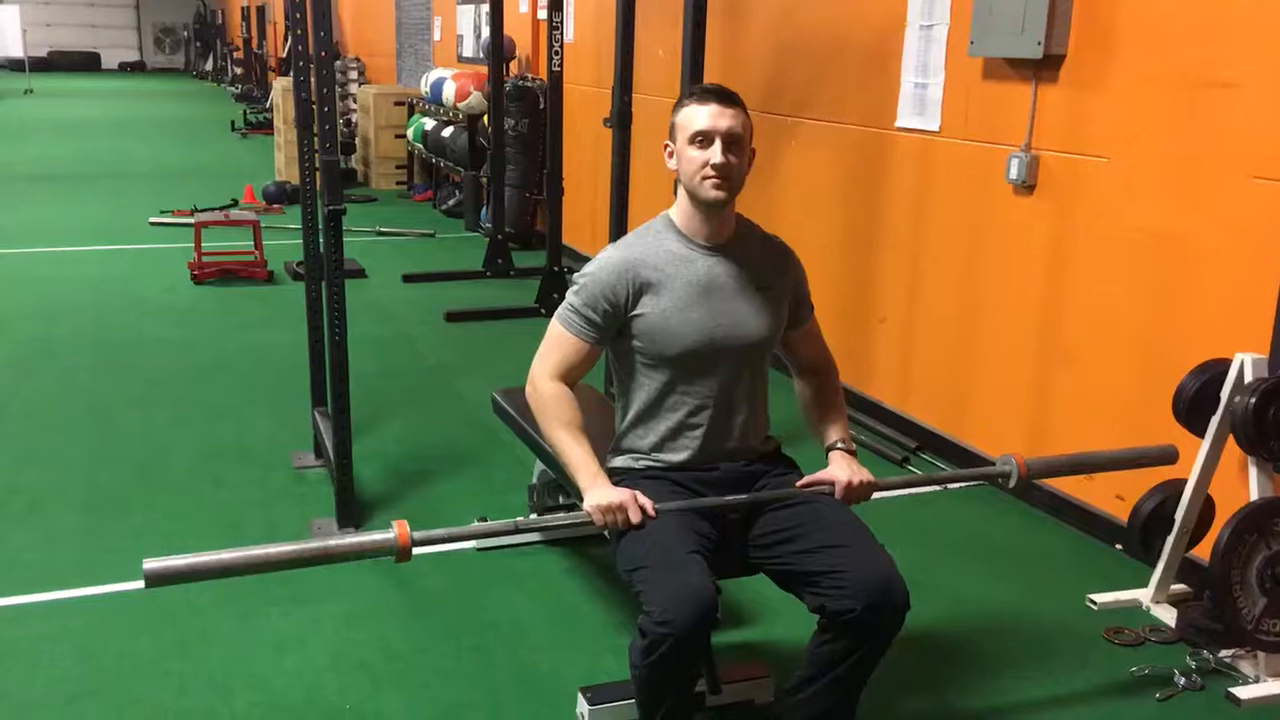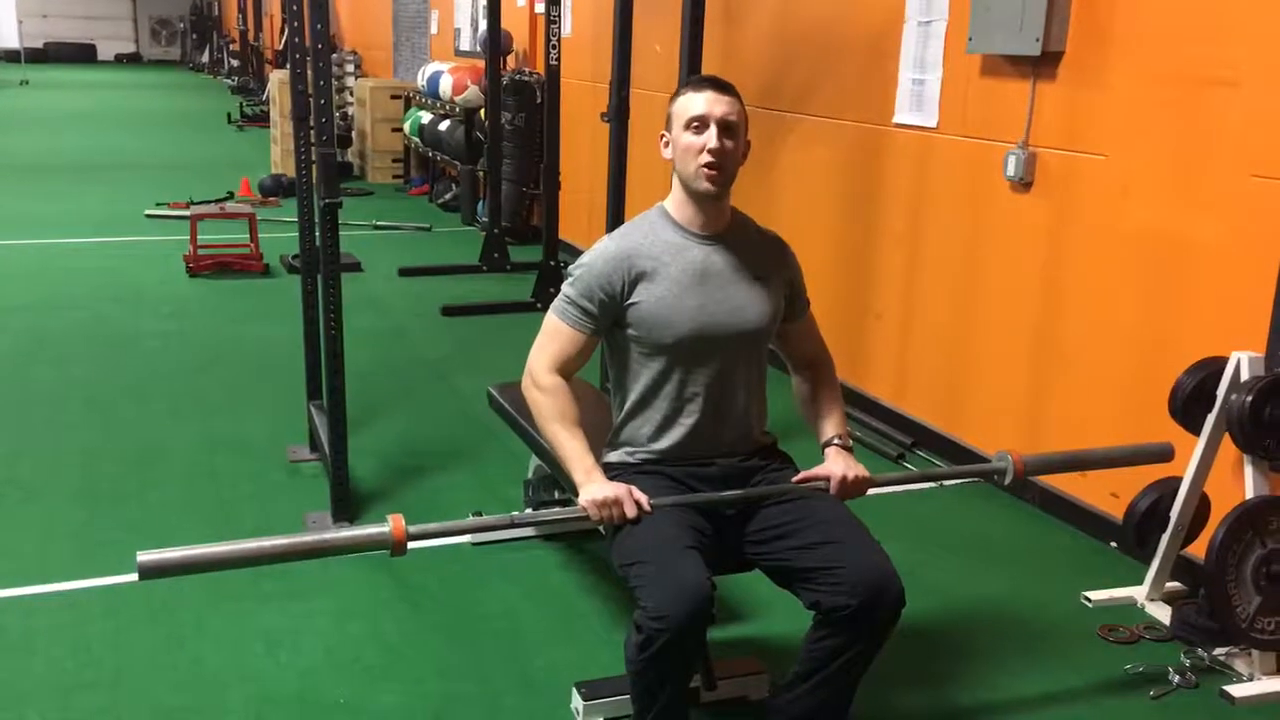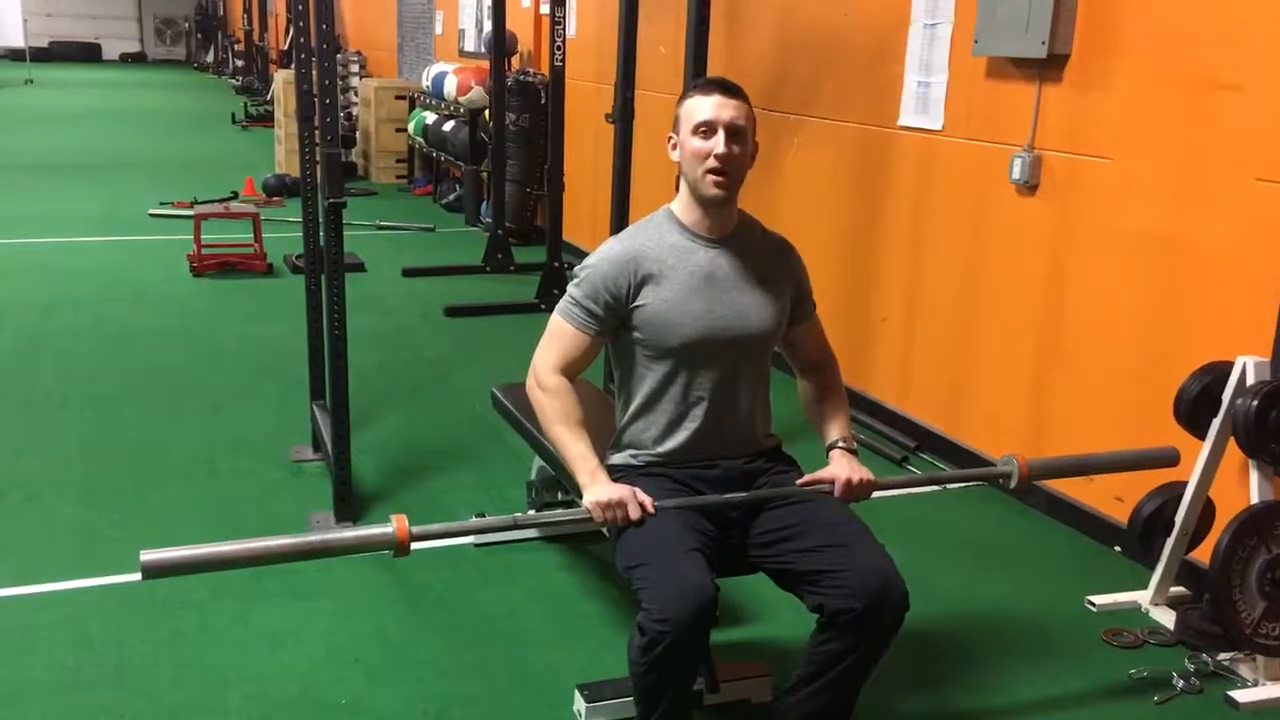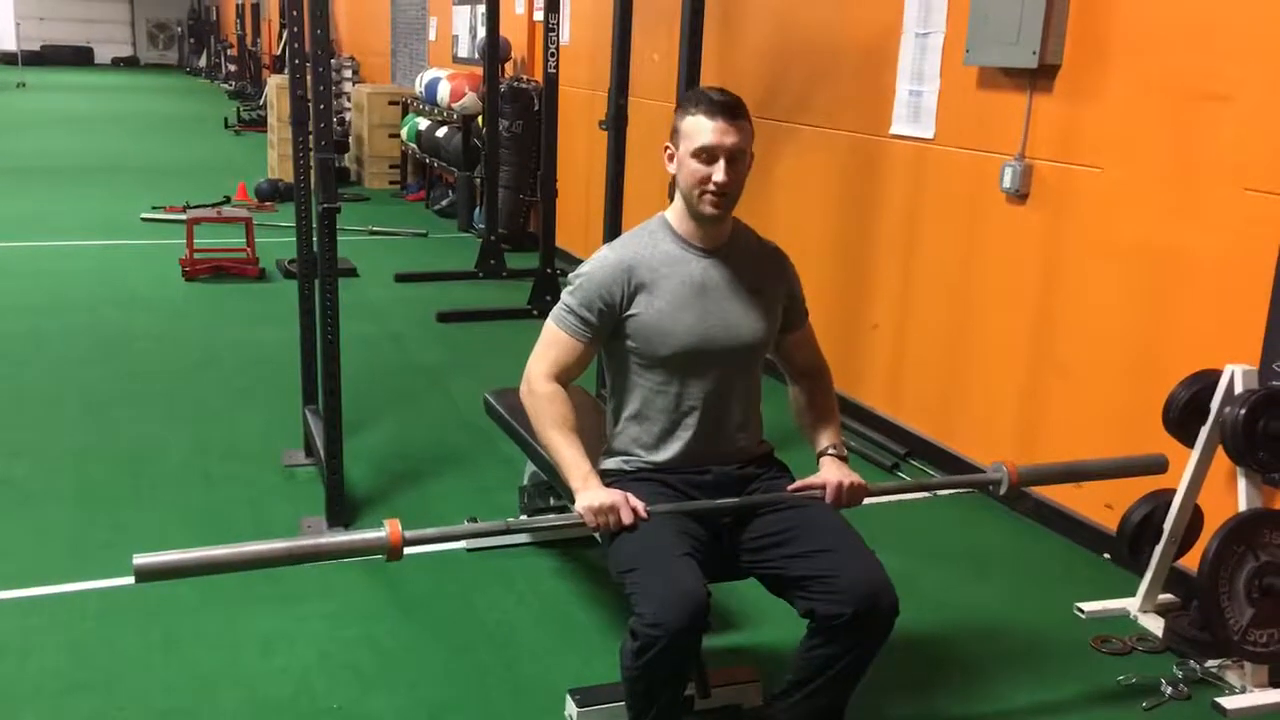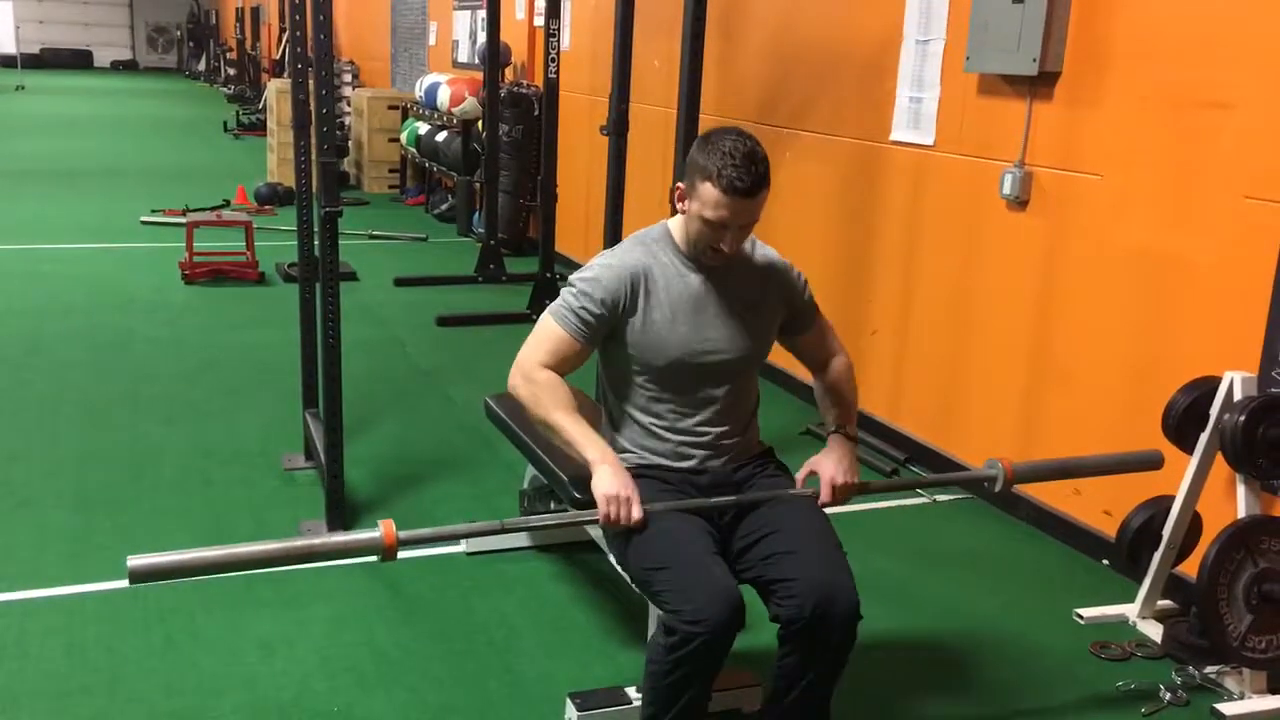
dt=1s
person 1, frame 1
left shoulder: (777, 261)
right shoulder: (625, 267)
left elbow: (813, 366)
right elbow: (547, 380)
left wrist: (840, 448)
right wrist: (596, 484)
left hip: (760, 472)
right hip: (656, 480)
left knee: (878, 595)
right knee: (683, 609)
person 1, frame 2
left shoulder: (771, 254)
right shoulder: (620, 257)
left elbow: (809, 361)
right elbow: (544, 375)
left wrist: (836, 444)
right wrist: (591, 479)
left hip: (756, 468)
right hip: (652, 475)
left knee: (874, 591)
right knee: (679, 604)
person 1, frame 3
left shoulder: (778, 257)
right shoulder: (627, 259)
left elbow: (815, 364)
right elbow: (548, 376)
left wrist: (841, 447)
right wrist: (594, 480)
left hip: (761, 471)
right hip: (656, 478)
left knee: (877, 594)
right knee: (681, 607)
person 1, frame 4
left shoulder: (771, 266)
right shoulder: (619, 268)
left elbow: (807, 371)
right elbow: (542, 382)
left wrist: (831, 455)
right wrist: (587, 485)
left hip: (752, 476)
right hip: (649, 483)
left knee: (867, 600)
right knee: (673, 612)
person 1, frame 5
left shoulder: (775, 276)
right shoulder: (622, 274)
left elbow: (830, 360)
right elbow: (530, 373)
left wrist: (841, 440)
right wrist: (603, 461)
left hip: (747, 473)
right hip: (650, 479)
left knee: (831, 603)
right knee: (710, 608)
